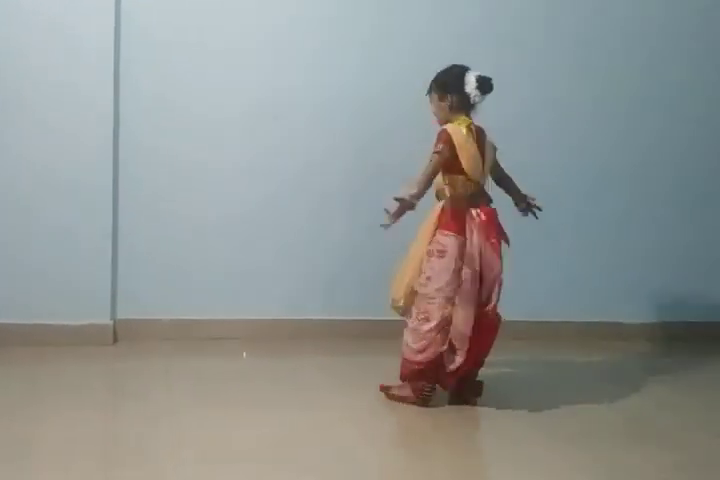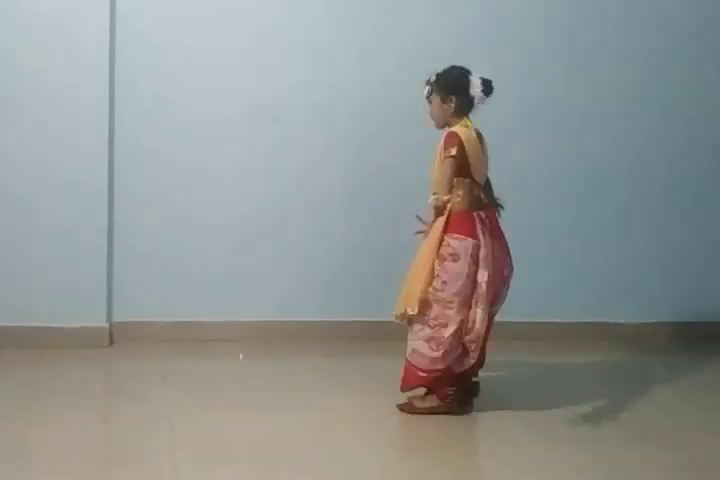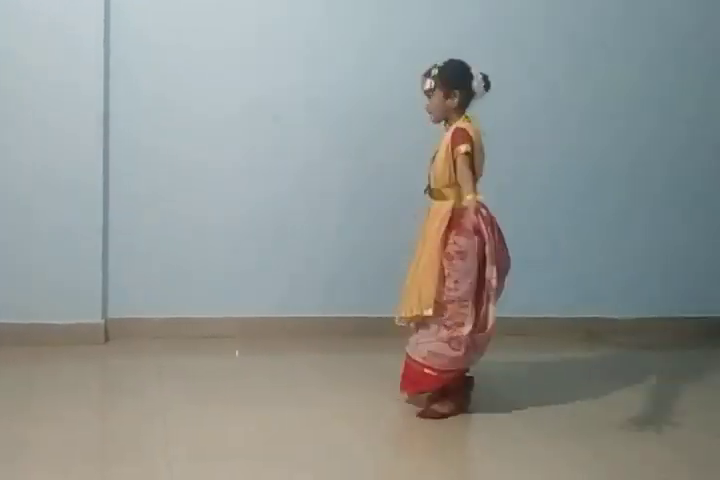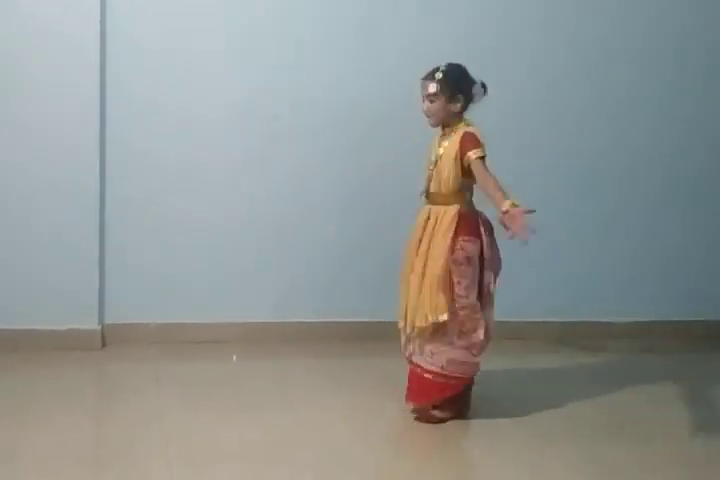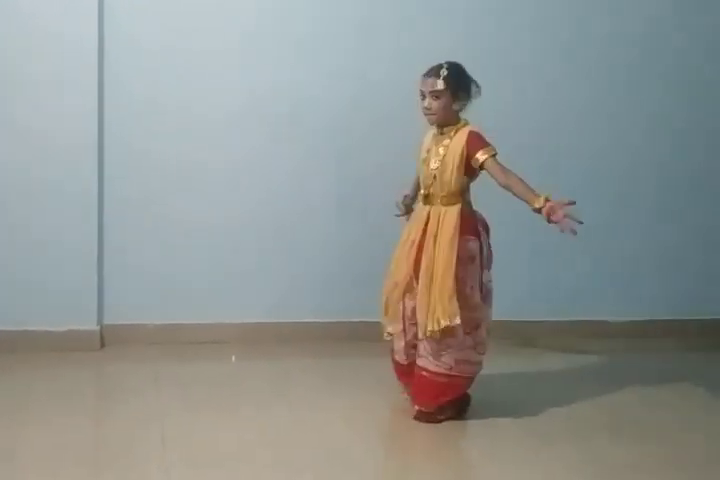
dt=0.1s
person 1, frame 1
left shoulder: (449, 136)
right shoulder: (484, 138)
left elbow: (430, 171)
right elbow: (497, 174)
left wrist: (411, 198)
right wrist: (520, 198)
left hip: (454, 227)
right hip: (483, 226)
left knee: (432, 304)
right knee: (475, 307)
left ankle: (416, 383)
right ankle: (464, 381)
person 1, frame 2
left shoulder: (454, 137)
right shoulder: (472, 136)
left elbow: (451, 180)
left wrist: (441, 206)
right wrist: (491, 201)
left hip: (458, 229)
right hip: (472, 226)
left knee: (440, 308)
right knee: (466, 310)
left ankle: (436, 391)
right ankle: (461, 382)
person 1, frame 3
left shoulder: (459, 134)
right shoulder: (465, 132)
left elbow: (465, 175)
left wrist: (471, 205)
left hip: (457, 228)
right hip: (458, 226)
left knee: (448, 309)
right knee: (464, 308)
left ankle: (447, 393)
right ankle: (455, 380)
person 1, frame 4
left shoulder: (465, 138)
right shoulder: (444, 137)
left elbow: (485, 177)
left wrist: (509, 209)
left hip: (457, 232)
right hip: (432, 227)
left knee: (448, 315)
right knee: (427, 311)
left ankle: (447, 397)
right ankle: (452, 388)
person 1, frame 5
left shoulder: (469, 139)
right shoulder: (430, 137)
left elbow: (502, 174)
left wrist: (544, 204)
right wrist: (410, 198)
left hip: (454, 232)
right hip: (423, 227)
left knee: (451, 316)
right knee: (409, 305)
left ankle: (445, 398)
right ankle: (418, 382)
